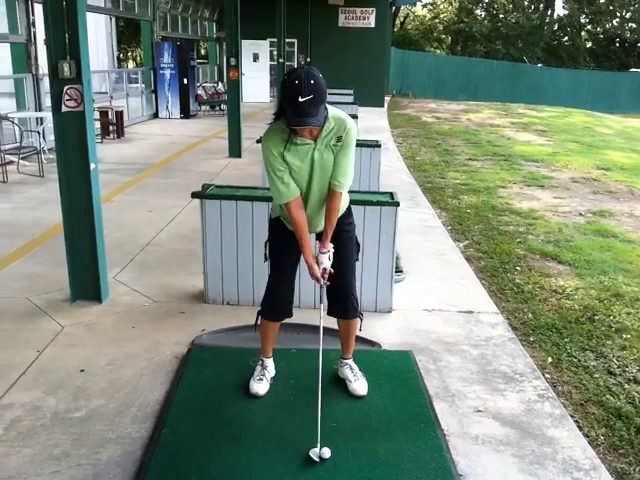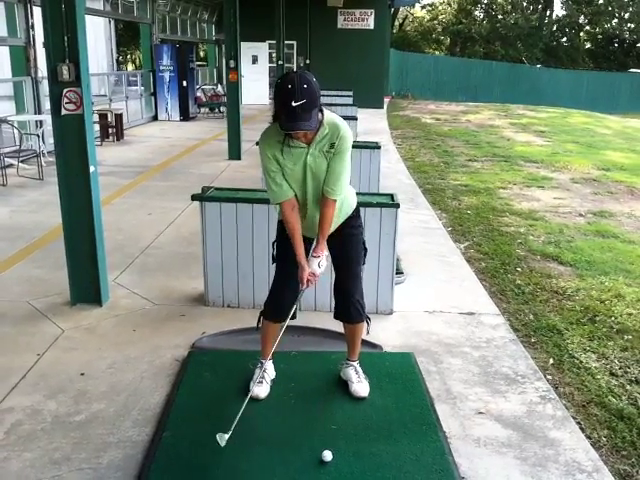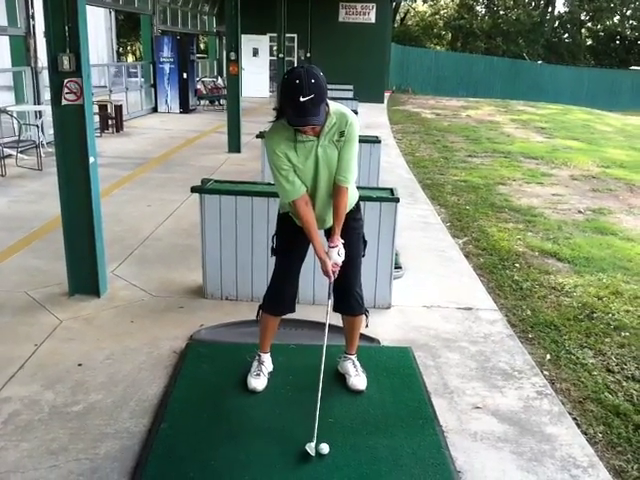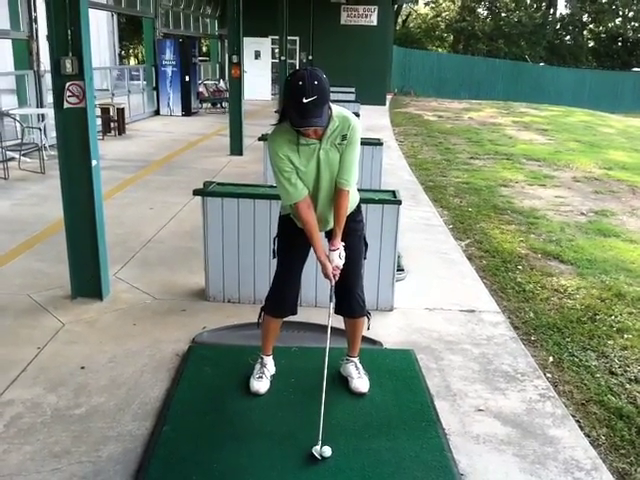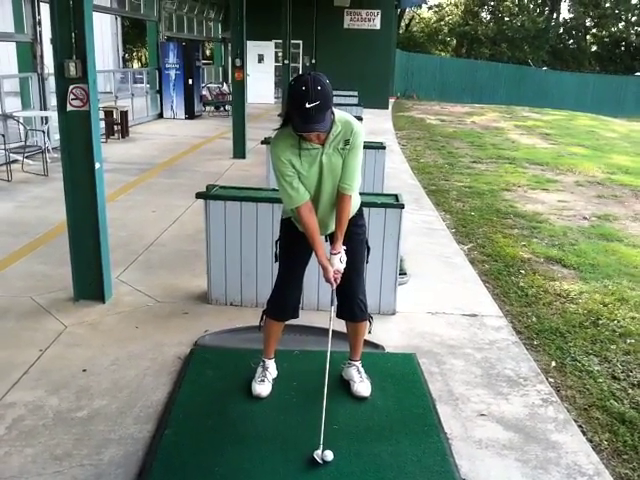
dt=1s
person 1, frame 1
left shoulder: (344, 127)
right shoulder: (273, 140)
left elbow: (337, 189)
right elbow: (291, 202)
left wrist: (326, 243)
right wrist: (308, 256)
left hip: (335, 216)
right hip: (287, 221)
left knee: (345, 291)
right knee: (277, 292)
left ankle: (347, 362)
right ankle: (266, 362)
person 1, frame 2
left shoulder: (339, 132)
right shoulder: (270, 142)
left elbow: (331, 197)
right elbow: (287, 204)
left wrist: (320, 249)
right wrist: (301, 261)
left hip: (342, 218)
right hip: (294, 222)
left knee: (351, 294)
right knee: (281, 293)
left ankle: (352, 364)
right ankle: (265, 364)
person 1, frame 3
left shoulder: (346, 121)
right shoulder: (277, 139)
left elbow: (343, 184)
right elbow: (300, 200)
left wrist: (336, 237)
right wrist: (320, 252)
left hip: (344, 211)
right hip: (296, 216)
left knee: (351, 288)
right knee: (281, 286)
left ankle: (350, 358)
right ankle: (263, 357)
person 1, frame 4
left shoulder: (348, 125)
right shoulder: (279, 141)
left elbow: (344, 187)
right elbow: (301, 202)
left wrist: (336, 242)
right wrist: (321, 255)
left hip: (345, 214)
right hip: (297, 219)
left knee: (352, 291)
right knee: (282, 289)
left ankle: (352, 361)
right ankle: (266, 360)
person 1, frame 5
left shoulder: (351, 130)
right shoulder: (282, 146)
left elbow: (346, 192)
right elbow: (302, 206)
left wrist: (338, 247)
right wrist: (322, 259)
left hip: (347, 218)
right hip: (299, 223)
left knee: (354, 295)
right knee: (284, 293)
left ankle: (354, 365)
right ankle: (267, 363)
